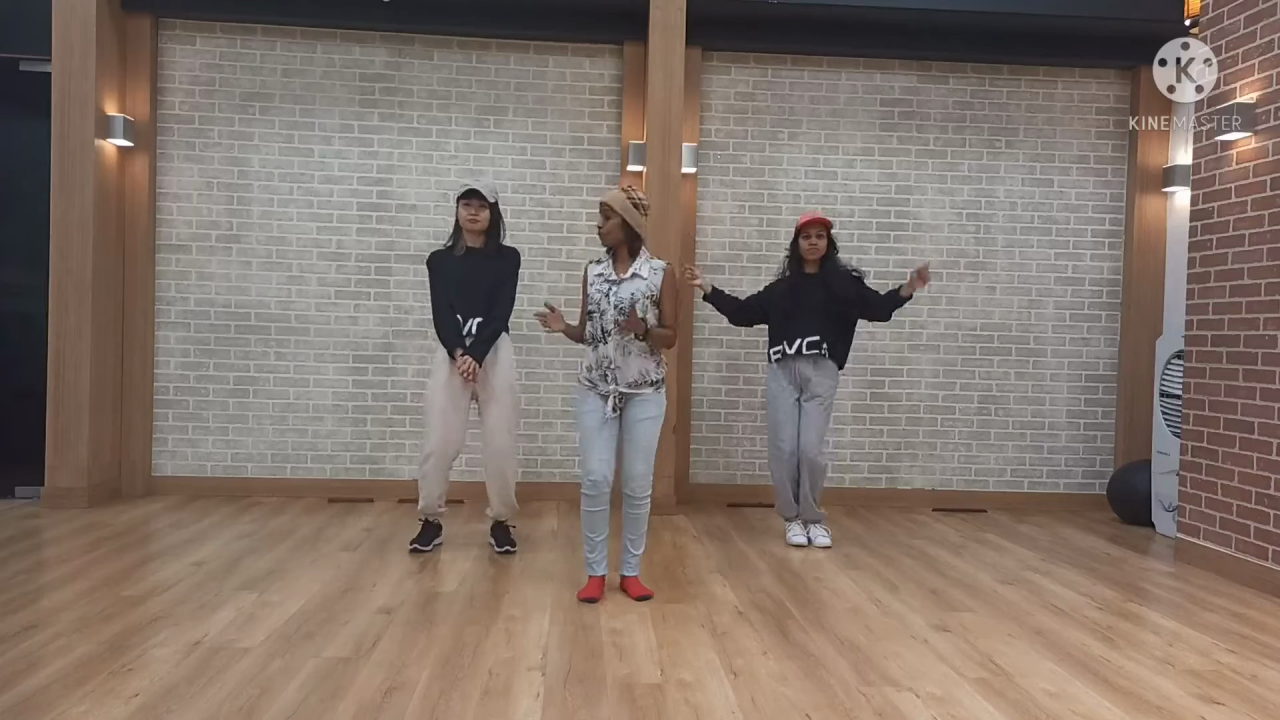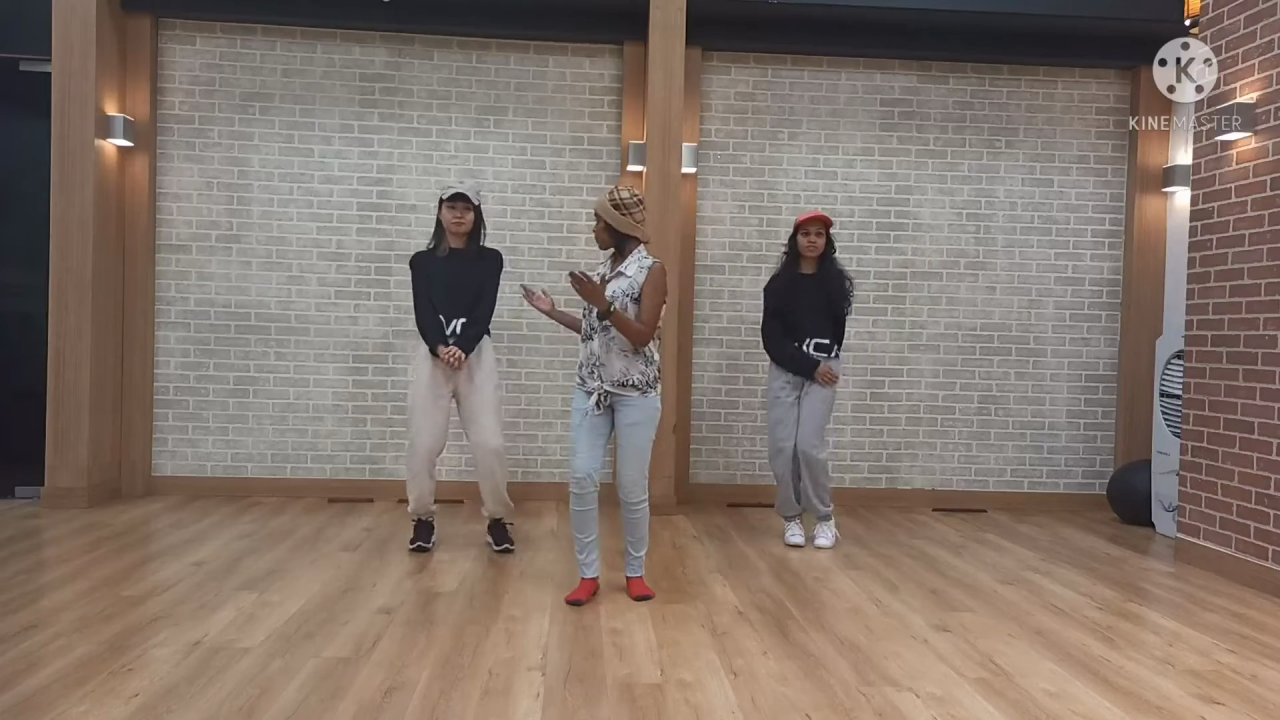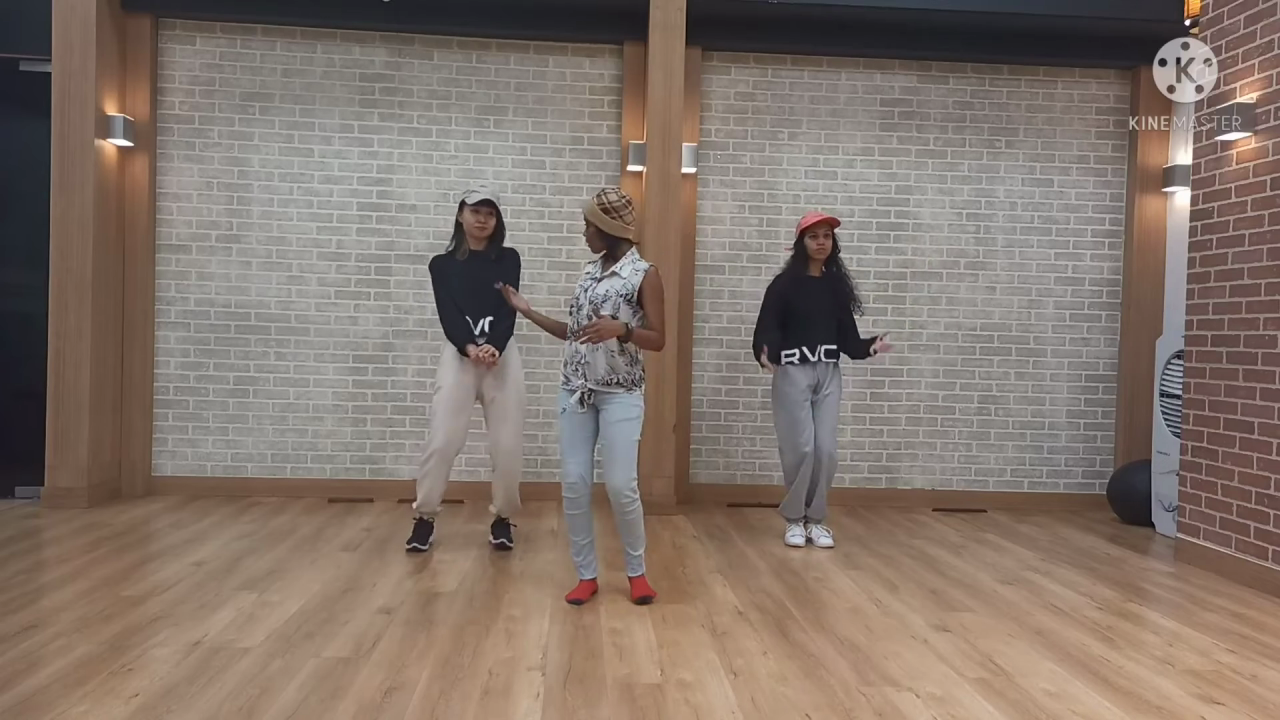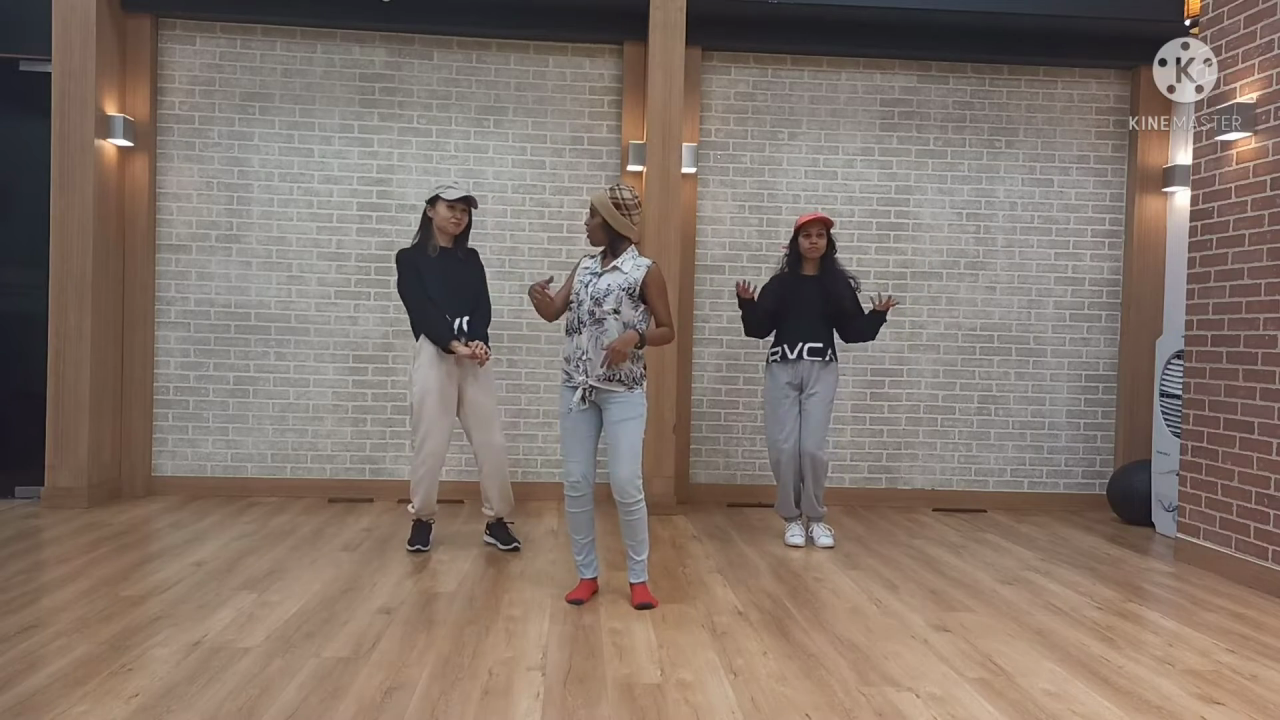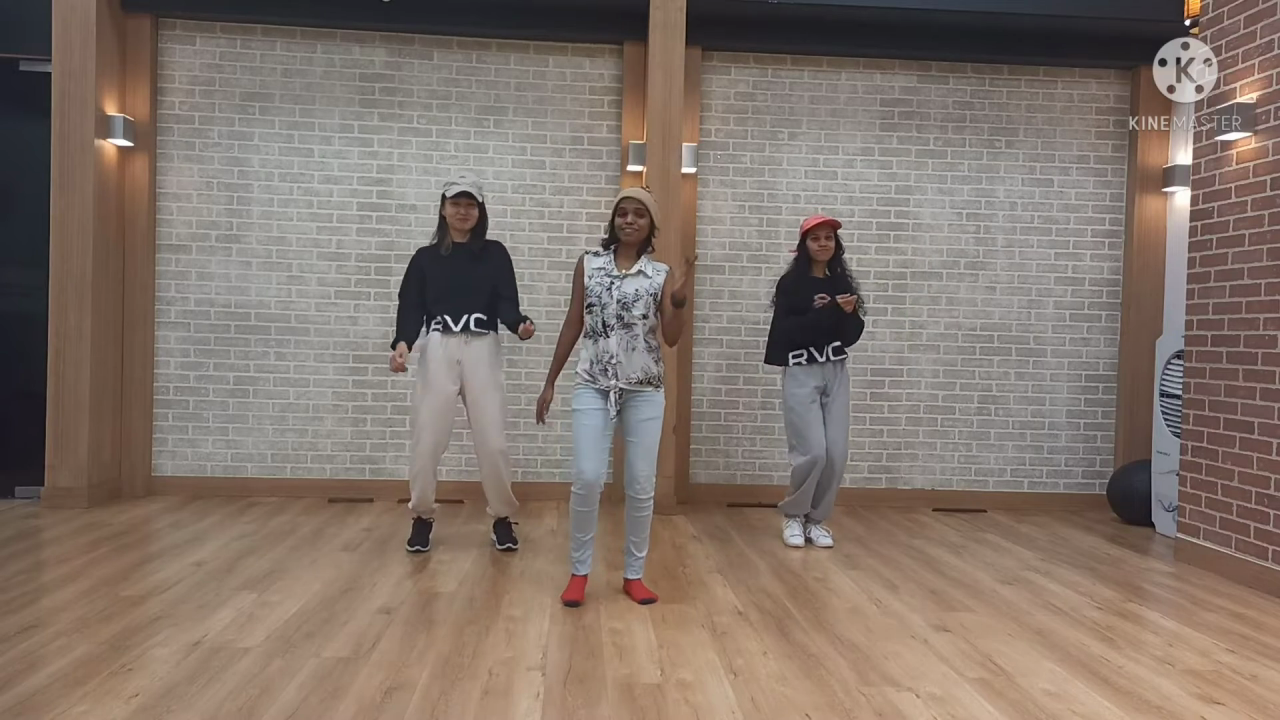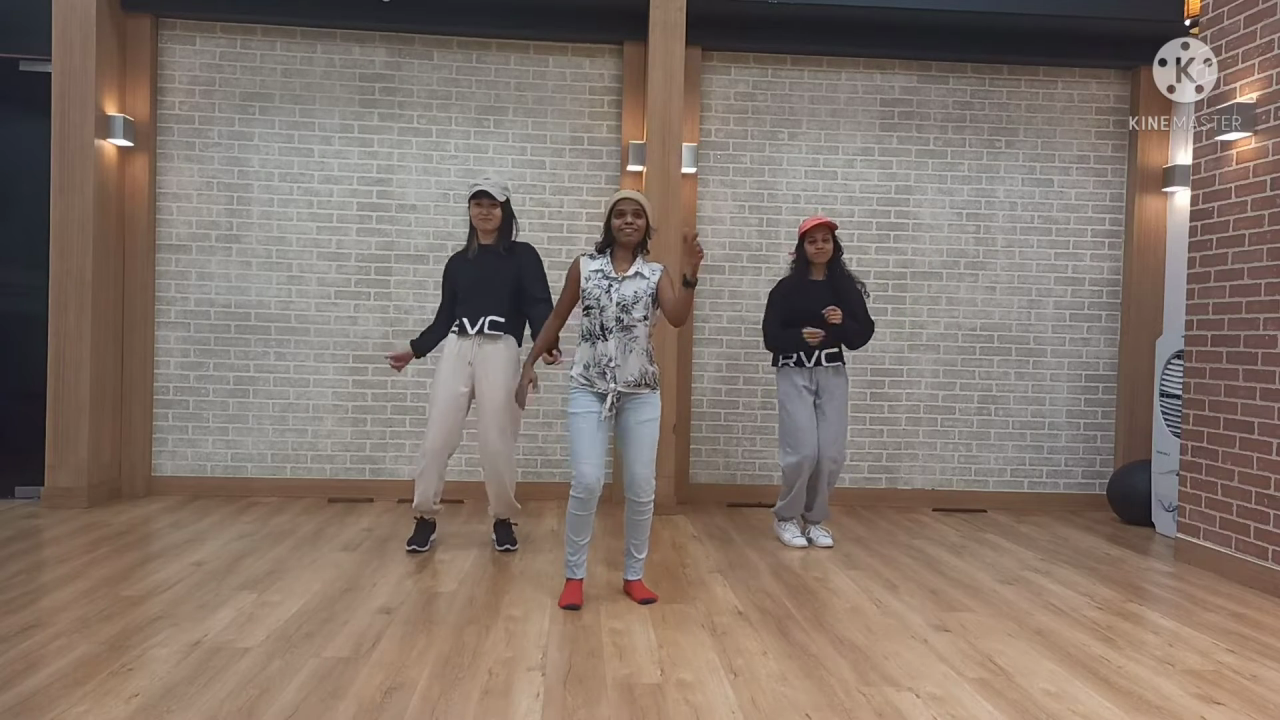
dt=0.5s
person 1, frame 1
left shoulder: (659, 273)
right shoulder: (593, 272)
left elbow: (670, 337)
right elbow: (588, 332)
left wrist: (643, 330)
right wrist: (562, 327)
left hip: (645, 391)
right hip: (597, 390)
left knee: (638, 484)
right knee: (596, 480)
left ankle: (631, 571)
right ankle: (596, 572)
person 1, frame 2
left shoulder: (651, 271)
right shoulder: (604, 269)
left elbow: (641, 336)
left wrist: (602, 305)
right wrist: (552, 312)
left hip: (636, 393)
right hip: (590, 388)
left knee: (631, 487)
right knee: (582, 478)
left ankle: (635, 572)
right ankle: (589, 574)
person 1, frame 3
left shoulder: (645, 275)
right shoulder: (590, 271)
left elbow: (657, 340)
left wrist: (621, 330)
right wrist: (528, 312)
left hip: (621, 394)
right hip: (576, 391)
left knee: (621, 485)
right knee: (574, 484)
left ankle: (636, 571)
right ankle: (587, 575)
person 1, frame 4
left shoulder: (645, 271)
right shoulder: (584, 266)
left elbow: (667, 330)
right elbow: (552, 310)
left wrist: (634, 338)
right wrist: (537, 293)
left hip: (623, 390)
right hip: (576, 386)
left knee: (625, 484)
right knee: (577, 482)
left ankle: (638, 578)
right ankle: (587, 574)
person 1, frame 5
left shoulder: (662, 274)
right shoulder: (588, 264)
left elbow: (672, 337)
right elbow: (573, 325)
left wrist: (678, 298)
right wrist: (549, 382)
left hip: (645, 391)
right hip: (593, 387)
left knee: (641, 486)
right knee: (587, 478)
left ankle: (633, 575)
right ankle: (579, 571)
person 1, frame 6
left shoulder: (657, 274)
right shoulder: (583, 267)
left elbow: (678, 318)
right elbow: (557, 318)
left wrist: (690, 274)
right wrist: (530, 362)
left hip: (640, 393)
right hip: (588, 389)
left knee: (641, 488)
right knee: (587, 482)
left ankle: (633, 575)
right ankle: (574, 575)
person 2, frame 1
left shoulder: (507, 258)
right shoulder: (440, 260)
left elbow: (502, 312)
right elbow: (440, 313)
left wrist: (476, 354)
right wrist: (458, 353)
left hip: (494, 353)
right hip: (450, 353)
left knee: (500, 442)
right knee: (439, 443)
left ankle: (500, 522)
right ankle: (431, 521)
person 2, frame 2
left shoulder: (490, 260)
right shoulder: (423, 261)
left elbow: (485, 310)
right elbow: (422, 312)
left wrist: (461, 348)
right wrist: (441, 348)
left hip: (477, 353)
right hip: (432, 353)
left knee: (489, 442)
right knee: (424, 442)
left ankle: (497, 520)
right ankle: (423, 520)
person 2, frame 3
left shoulder: (508, 259)
right shoulder: (442, 264)
left elbow: (509, 309)
right elbow: (447, 314)
left wrist: (494, 347)
right wrist: (470, 348)
left hip: (502, 355)
right hip: (458, 354)
left knee: (507, 443)
right knee: (442, 440)
left ankle: (502, 519)
right ankle: (425, 519)
person 2, frame 4
left shoulder: (471, 259)
right shoulder: (410, 258)
left elbow: (482, 307)
right elbow: (421, 309)
left wrist: (479, 341)
right wrist: (455, 345)
left hip: (472, 355)
right hip: (433, 353)
left knee: (491, 441)
right knee: (430, 442)
left ankle: (497, 521)
right ankle: (422, 519)
person 2, frame 5
left shoulder: (494, 253)
right shoulder: (425, 257)
left elbow: (506, 300)
right elbow: (410, 307)
left wrist: (519, 324)
right wrist: (403, 343)
left hip: (482, 349)
right hip: (436, 350)
left knee: (493, 441)
right knee: (427, 440)
left ankle: (502, 519)
right ankle: (422, 518)
person 2, frame 6
left shoulder: (523, 256)
right shoulder: (458, 261)
left elbow: (538, 304)
right elbow: (446, 313)
left wrist: (546, 343)
right wrist: (415, 349)
left hip: (500, 351)
right hip: (456, 349)
left knee: (497, 442)
right knee: (437, 438)
left ankle: (502, 520)
right ankle: (425, 518)
person 3, frame 1
left shoulder: (843, 282)
right shoulder: (782, 287)
left elbow: (876, 307)
right elbow: (745, 312)
left wrist: (906, 290)
right wrist: (709, 289)
left hip: (821, 372)
right hip: (782, 372)
left knee: (810, 450)
right knee: (783, 448)
left ankle: (814, 518)
right ankle: (793, 518)
person 3, frame 2
left shoulder: (834, 282)
right shoulder: (780, 283)
left elbow: (837, 331)
right elbow: (772, 335)
left wrist: (826, 365)
right wrist: (808, 367)
left hip: (824, 368)
right hip: (785, 371)
left knee: (809, 447)
right knee: (782, 446)
left ankle: (825, 518)
right ankle: (792, 517)
person 3, frame 3
left shoulder: (838, 285)
right shoulder: (784, 284)
left elbow: (845, 332)
right elbow: (766, 328)
left wrist: (868, 347)
right wrist: (764, 354)
left hip: (829, 373)
right hip: (792, 371)
left knee: (826, 451)
right knee: (801, 449)
left ankle: (815, 519)
right ankle: (794, 519)
person 3, frame 4
left shoulder: (839, 284)
right shoulder: (780, 283)
left elbow: (852, 330)
right elbow: (757, 329)
left wrist: (878, 314)
right wrist: (747, 303)
left hip: (821, 370)
right hip: (782, 369)
left knee: (812, 447)
right knee: (783, 447)
left ankle: (815, 518)
right ankle: (792, 518)
person 3, frame 5
left shoulder: (842, 284)
right shoulder: (790, 284)
left elbow: (852, 333)
right elbow: (790, 330)
left wrist: (843, 311)
right wrist: (833, 310)
left hip: (835, 373)
right hip: (801, 372)
left knee: (837, 453)
right knee: (812, 452)
left ankle: (816, 519)
right ankle: (793, 515)
person 3, frame 6
left shoulder: (846, 287)
right shoulder: (787, 288)
left elbow: (861, 336)
right elbow: (772, 337)
left wrist: (843, 323)
right wrist: (799, 337)
left hip: (833, 374)
right hip: (794, 374)
left knee: (832, 453)
right knee: (802, 452)
left ankle: (814, 519)
right ankle: (786, 518)
